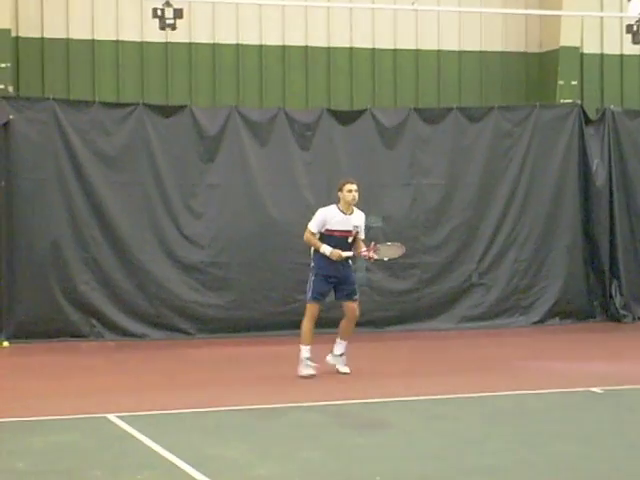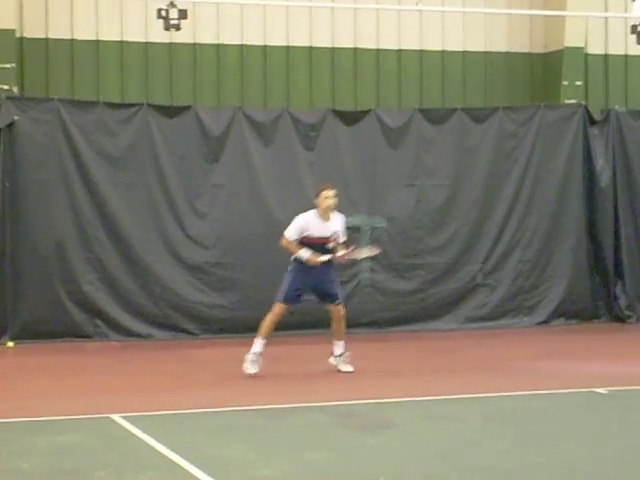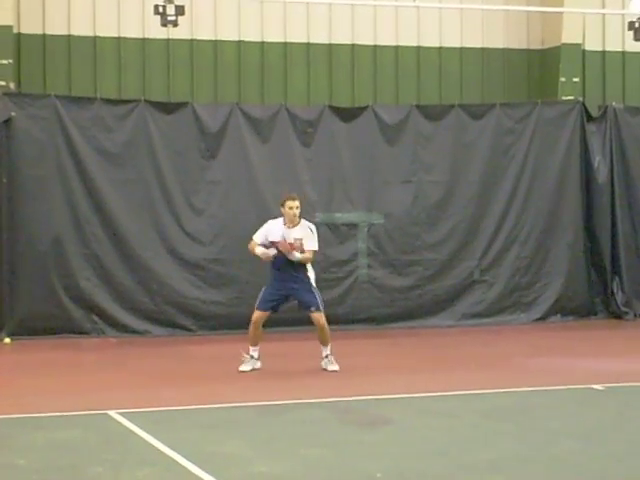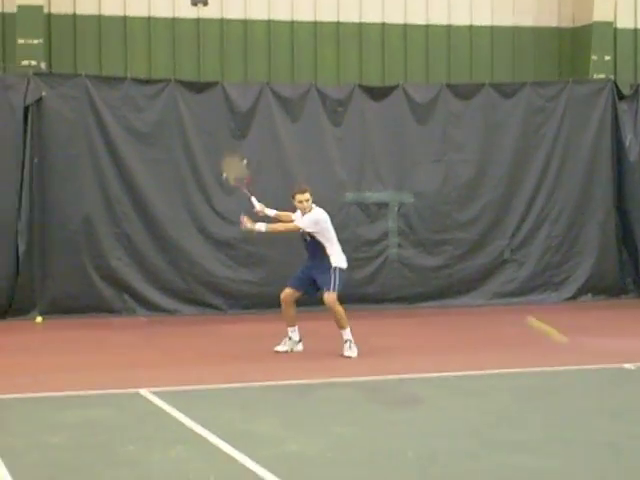
dt=0.4s
person 1, frame 1
left shoulder: (360, 216)
right shoulder: (325, 213)
right elbow: (308, 236)
left wrist: (364, 252)
right wrist: (327, 250)
left hip: (344, 268)
right hip: (322, 268)
left knee: (352, 313)
right knee: (311, 312)
left ankle: (337, 355)
right ankle: (305, 359)
person 1, frame 2
left shoulder: (339, 220)
right shoulder: (304, 219)
right elbow: (285, 242)
left wrist: (341, 253)
right wrist: (305, 255)
left hip: (324, 272)
right hip: (300, 271)
left knee: (339, 313)
right knee: (278, 310)
left ankle: (339, 356)
right ankle: (255, 354)
person 1, frame 3
left shoulder: (308, 228)
right shoulder: (271, 226)
left elbow: (309, 257)
right elbow: (252, 245)
left wrist: (293, 254)
right wrist: (261, 251)
left hip: (303, 281)
right hip: (278, 281)
left knee: (320, 321)
right knee: (257, 318)
left ankle: (327, 357)
right ankle: (253, 358)
person 1, frame 4
left shoulder: (316, 216)
right shoulder: (302, 212)
left elbow: (287, 228)
right elbow: (290, 217)
left wrist: (257, 227)
right wrist: (266, 210)
left hip: (332, 264)
right hip: (313, 265)
left knee: (329, 299)
right knee: (286, 297)
left ankle: (348, 340)
right ankle: (294, 340)
